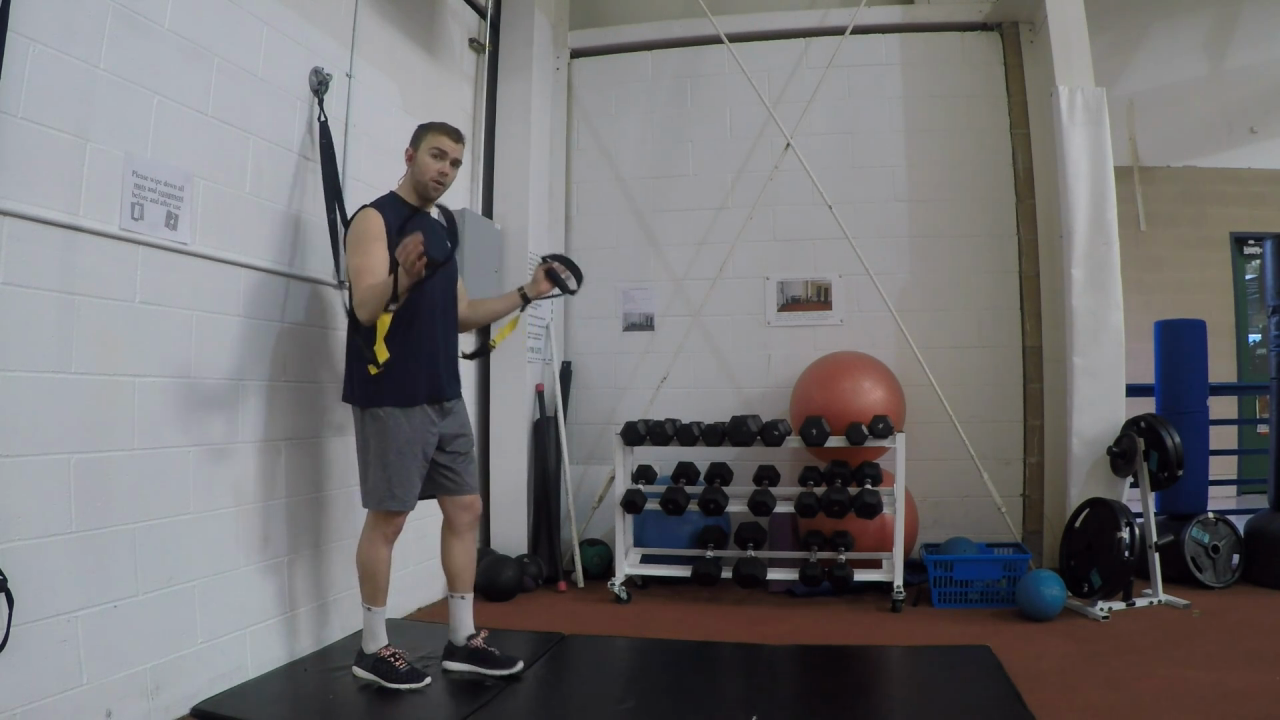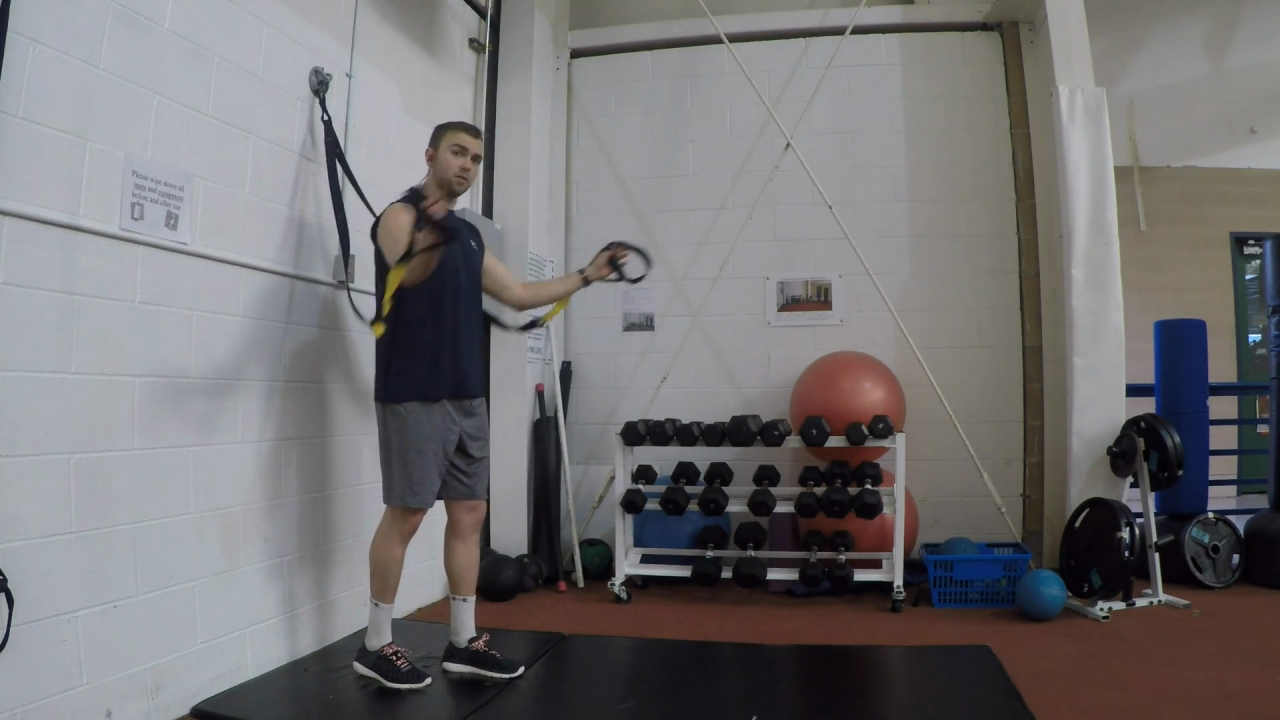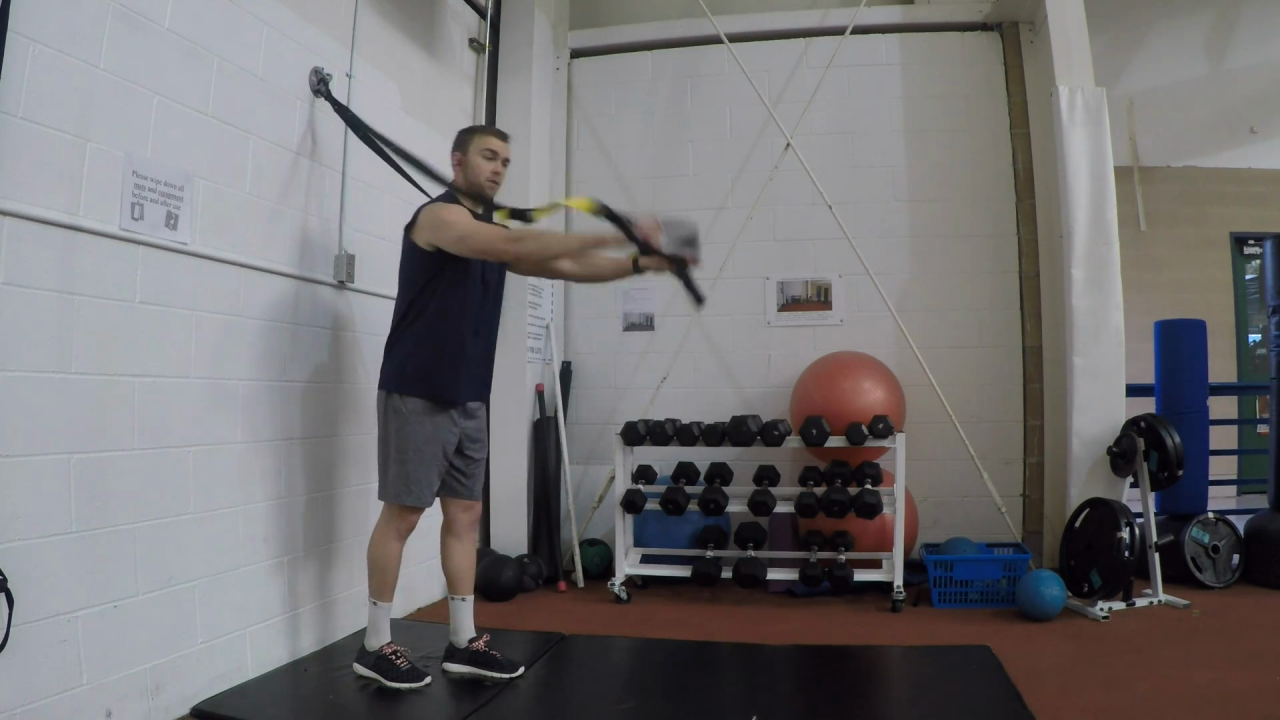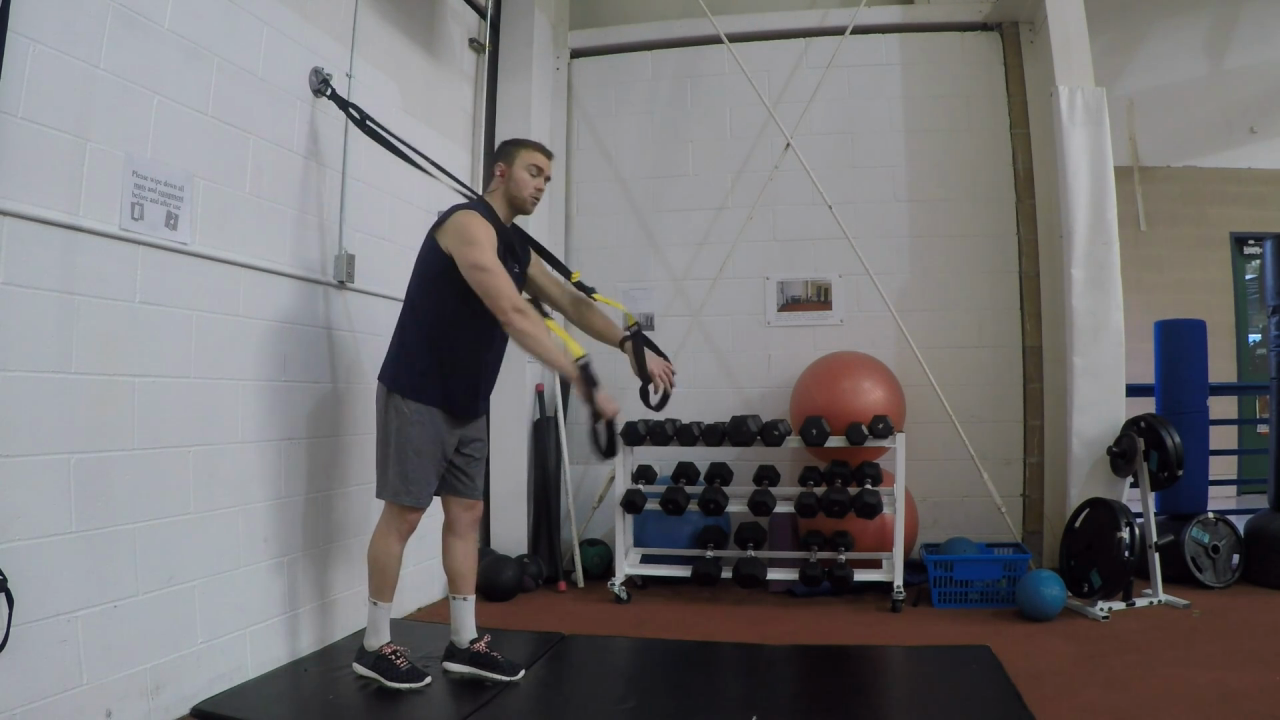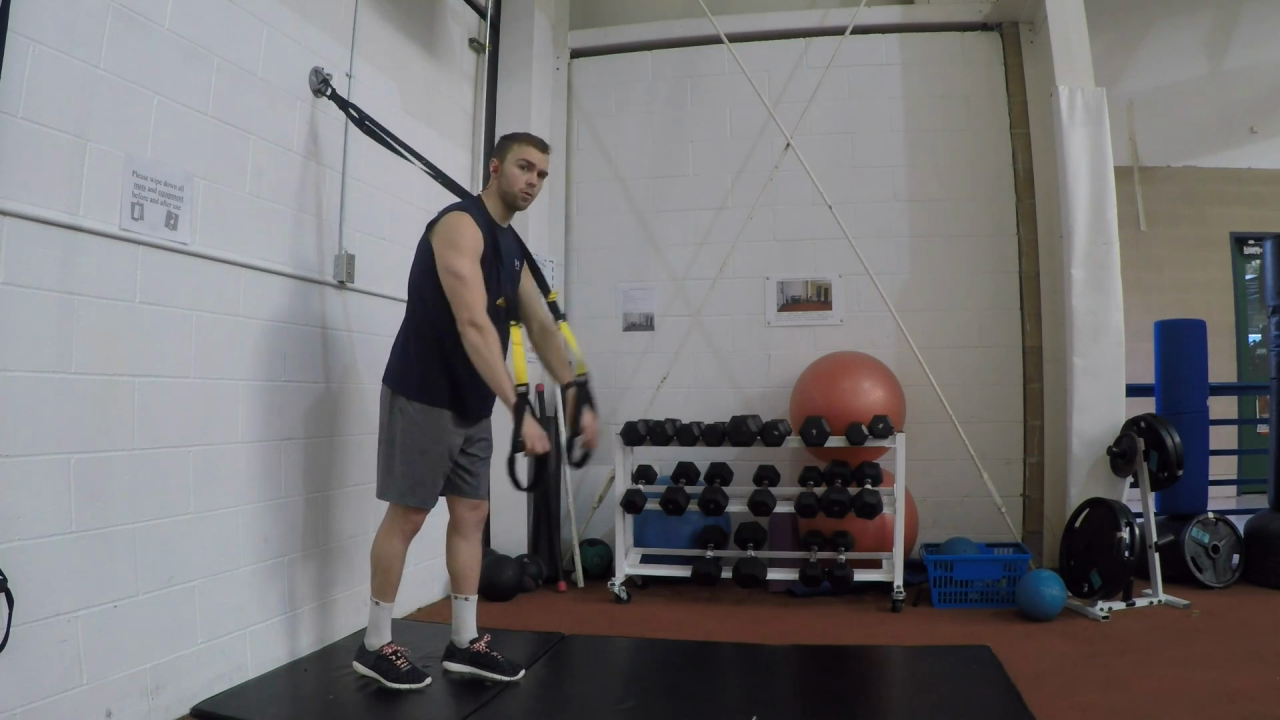
dt=0.4s
person 1, frame 1
left shoulder: (441, 232)
right shoulder: (375, 220)
right elbow: (367, 308)
left wrist: (525, 294)
right wrist: (402, 279)
left hip: (444, 397)
right hip: (391, 397)
left knee: (465, 511)
right knee: (387, 518)
left ankle: (463, 638)
right ankle: (373, 647)
person 1, frame 2
left shoulder: (469, 234)
right shoulder: (403, 214)
left elbow: (516, 294)
right elbow: (408, 274)
left wrist: (585, 276)
right wrist: (428, 241)
left hip: (467, 395)
right hip: (415, 395)
left knee: (469, 515)
right knee: (405, 514)
left ankle: (464, 640)
right ankle: (376, 645)
person 1, frame 3
left shoulder: (493, 232)
right shoulder: (440, 216)
left elbow: (566, 267)
right elbow: (520, 245)
left wrist: (639, 262)
right wrist: (614, 233)
left hip: (468, 396)
right hip: (418, 393)
left knee: (465, 514)
right knee: (402, 513)
left ankle: (463, 641)
right ankle: (375, 644)
person 1, frame 4
left shoulder: (516, 246)
right shoulder: (468, 224)
left elbow: (572, 303)
right elbow: (515, 316)
left wrist: (633, 347)
right wrist: (583, 381)
left hip: (466, 400)
right hip: (417, 393)
left knee: (467, 513)
right knee: (403, 513)
left ankle: (463, 641)
right ankle: (375, 644)
person 1, frame 5
left shoulder: (511, 246)
right shoulder: (459, 225)
left elbow: (542, 329)
right elbow: (474, 325)
left wrist: (577, 398)
right wrist: (520, 410)
left hip: (470, 402)
right hip: (422, 396)
left knee: (472, 514)
right knee: (407, 514)
left ankle: (465, 641)
right ankle: (376, 644)
